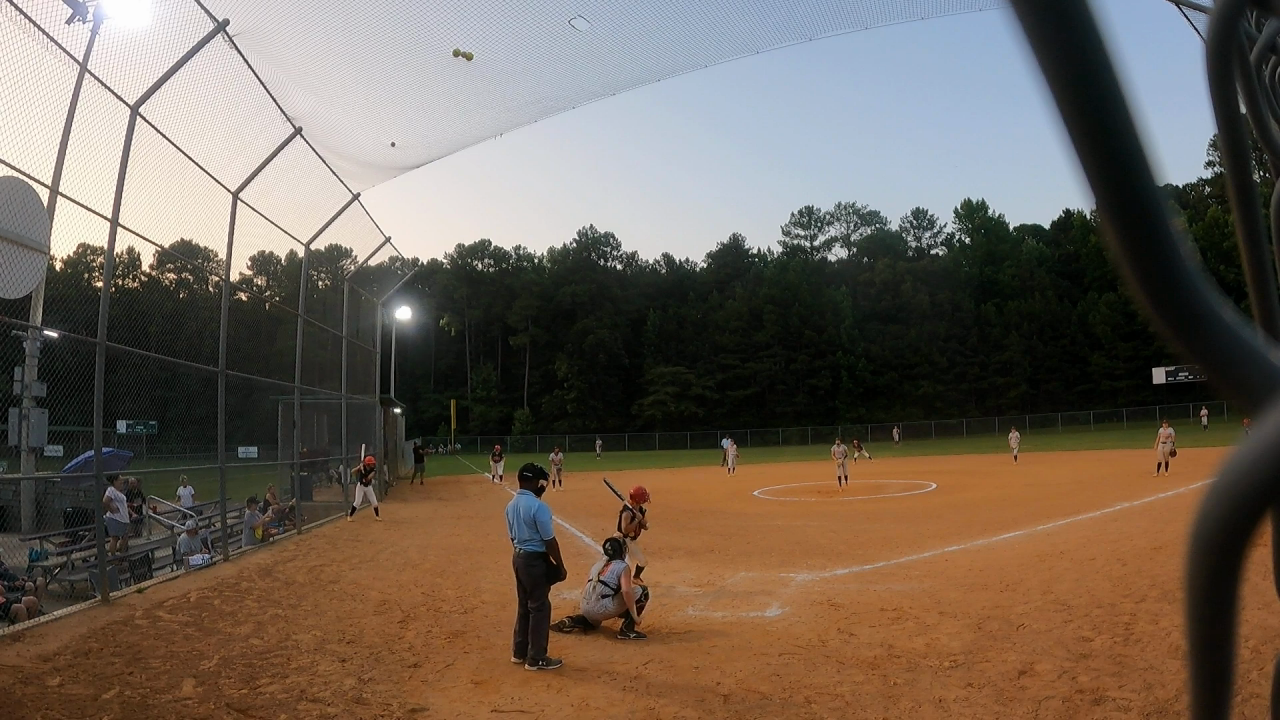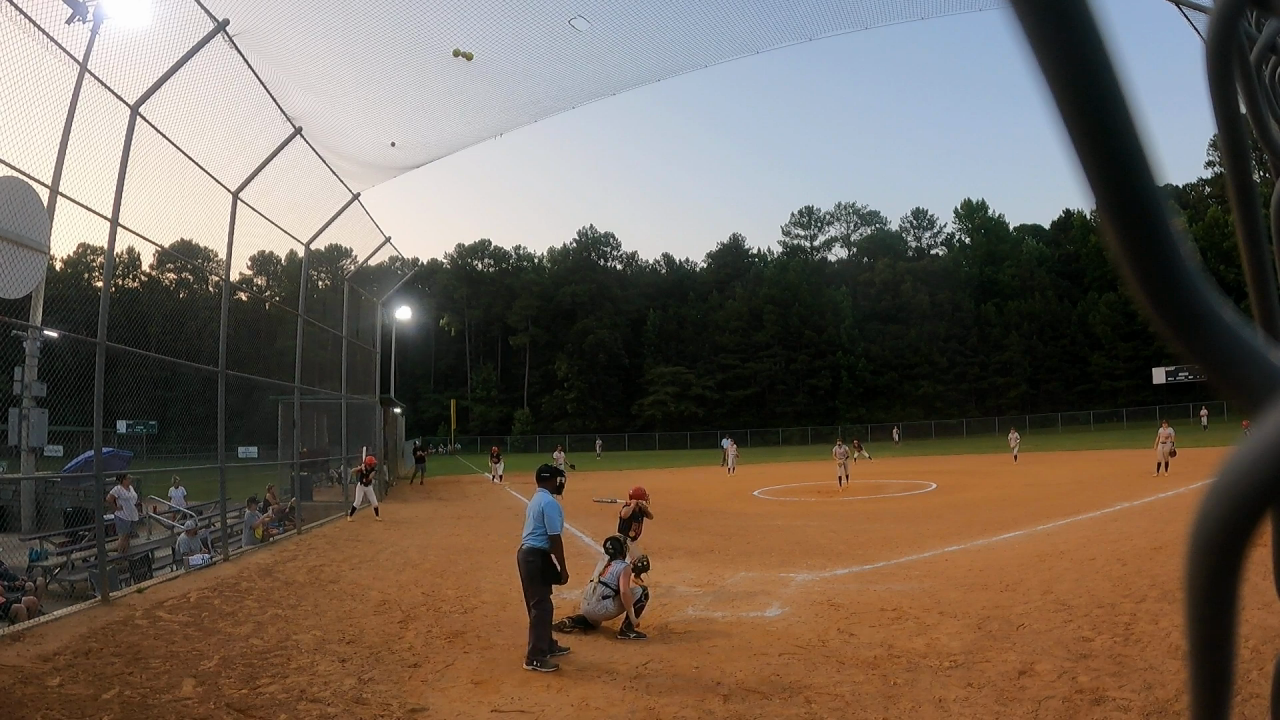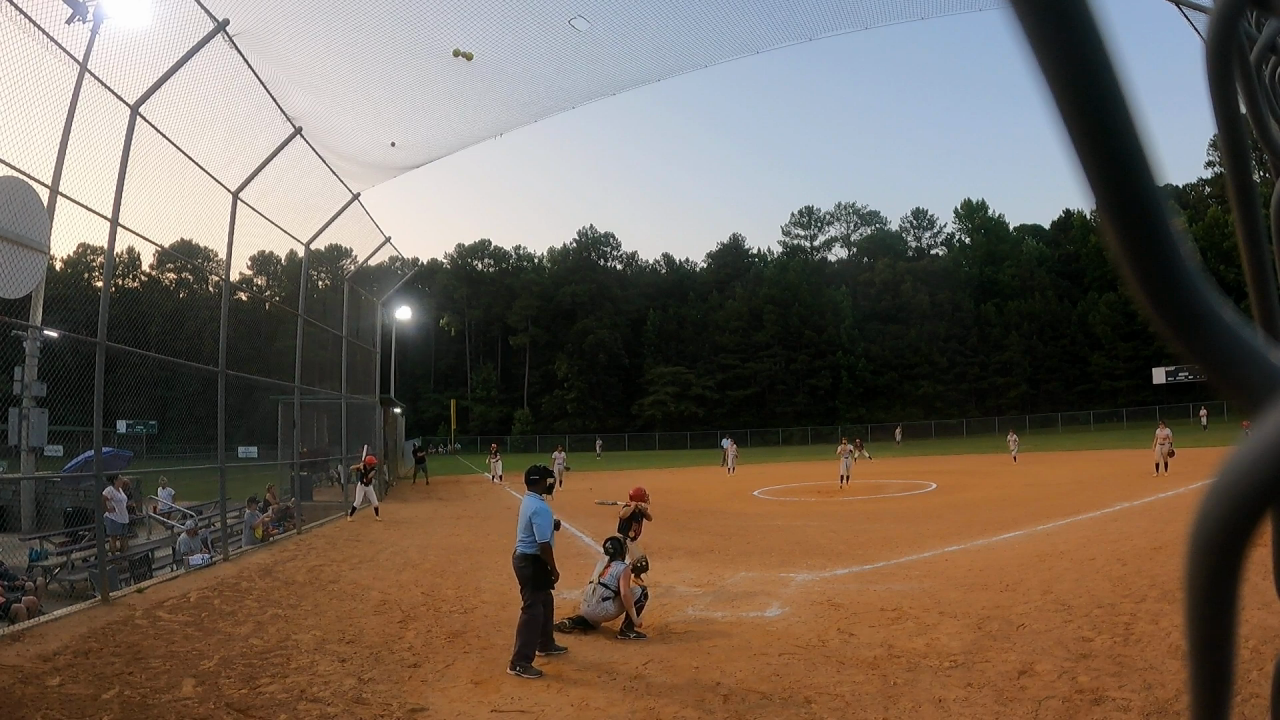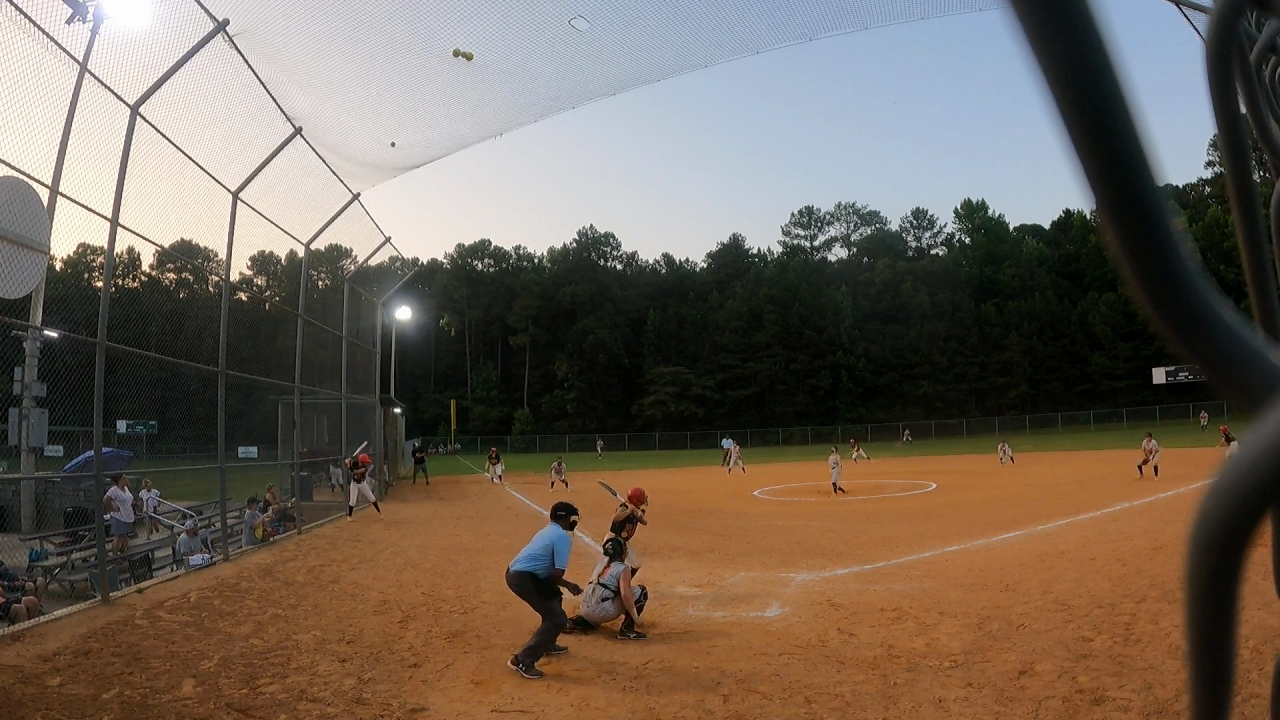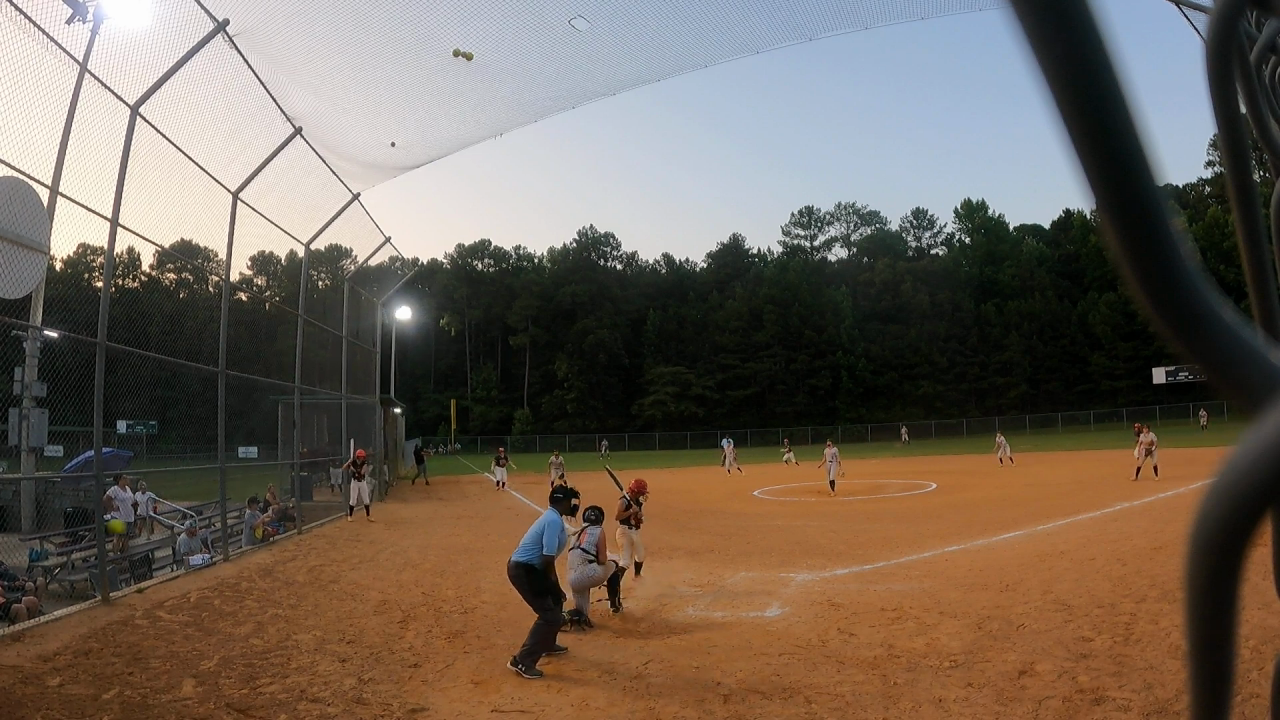
dt=1s
person 1, frame 1
left shoulder: (511, 505)
right shoulder: (538, 506)
right elbow: (549, 540)
right wrist: (560, 566)
left hip: (518, 558)
right hip: (535, 560)
left knee: (524, 606)
right knee: (539, 608)
left ankle: (520, 651)
right ankle: (536, 658)
person 1, frame 2
left shoulder: (536, 500)
right shoulder: (550, 502)
right elbow: (554, 538)
left wrist: (556, 566)
right wrist: (563, 568)
left hip: (527, 554)
right hip: (537, 557)
left knee: (539, 604)
right knee: (541, 606)
left ankle: (547, 646)
right ankle: (535, 657)
person 1, frame 3
left shoulder: (529, 501)
right shoulder: (540, 507)
right elbow: (544, 544)
left wrist: (551, 526)
right wrist: (553, 568)
left hip: (526, 557)
right hip: (532, 561)
left knee: (545, 601)
right knee: (532, 609)
left ankle: (545, 644)
right ankle: (519, 663)
person 1, frame 4
left shoulder: (547, 531)
right shoulder: (562, 536)
right elbow: (559, 572)
left wrist: (567, 585)
left hip: (516, 573)
right hip: (524, 578)
left knee: (554, 598)
right knee: (557, 619)
left ankle: (547, 644)
right ankle: (522, 660)
person 1, frame 5
left shoulder: (551, 518)
right shoulder: (554, 521)
left elbow: (547, 558)
right elbow: (548, 560)
left wrist: (555, 588)
right wrist: (556, 587)
left hip: (525, 567)
right hip: (524, 570)
left knee: (554, 601)
right knee: (550, 616)
left ankle: (547, 644)
right ankle: (522, 661)
